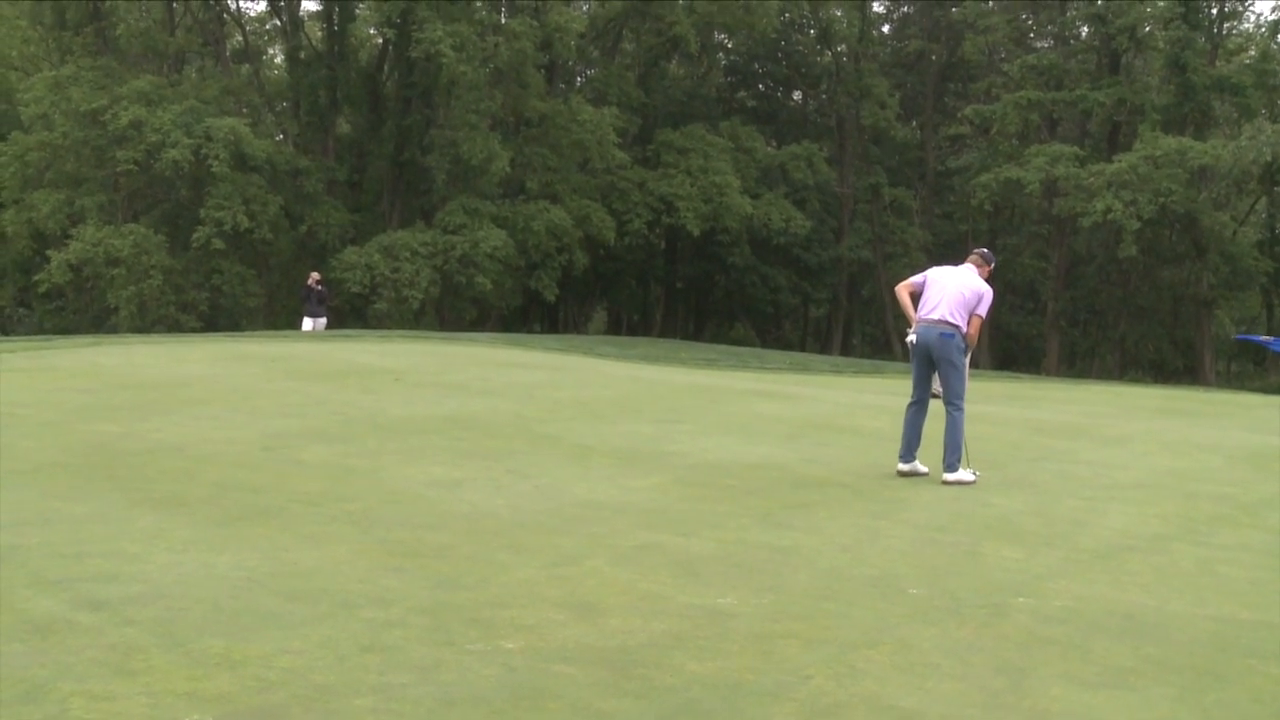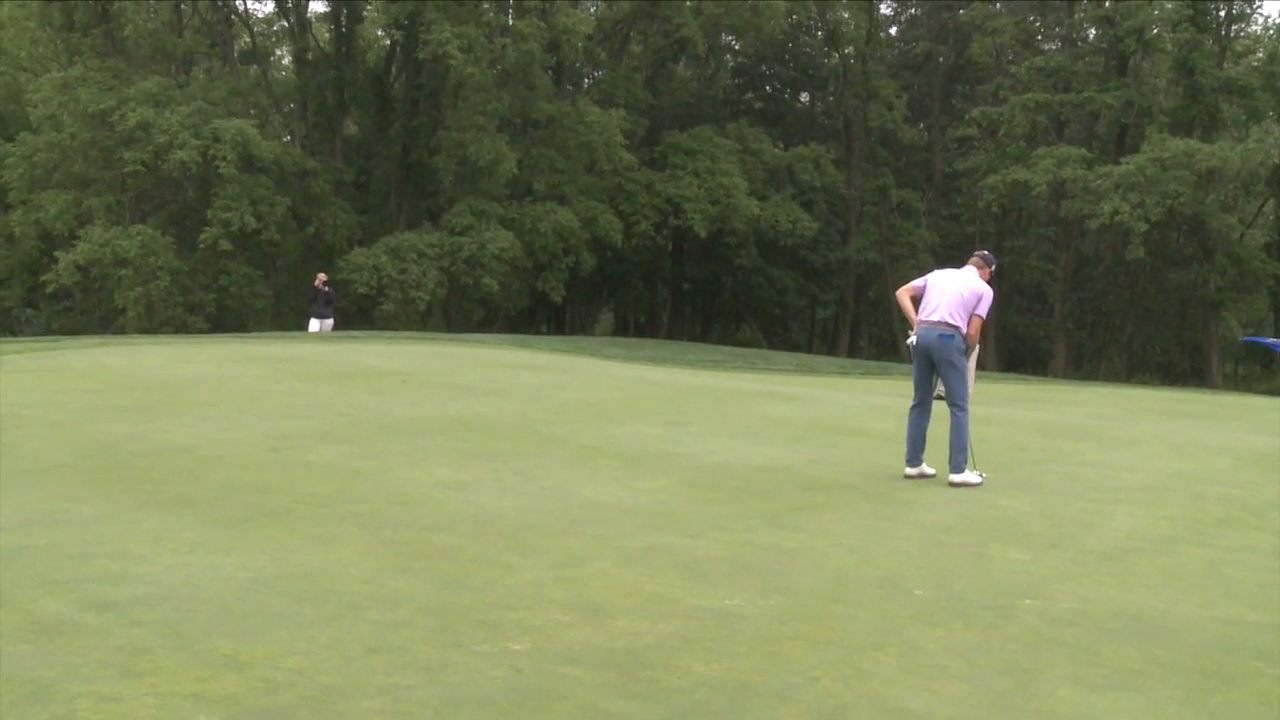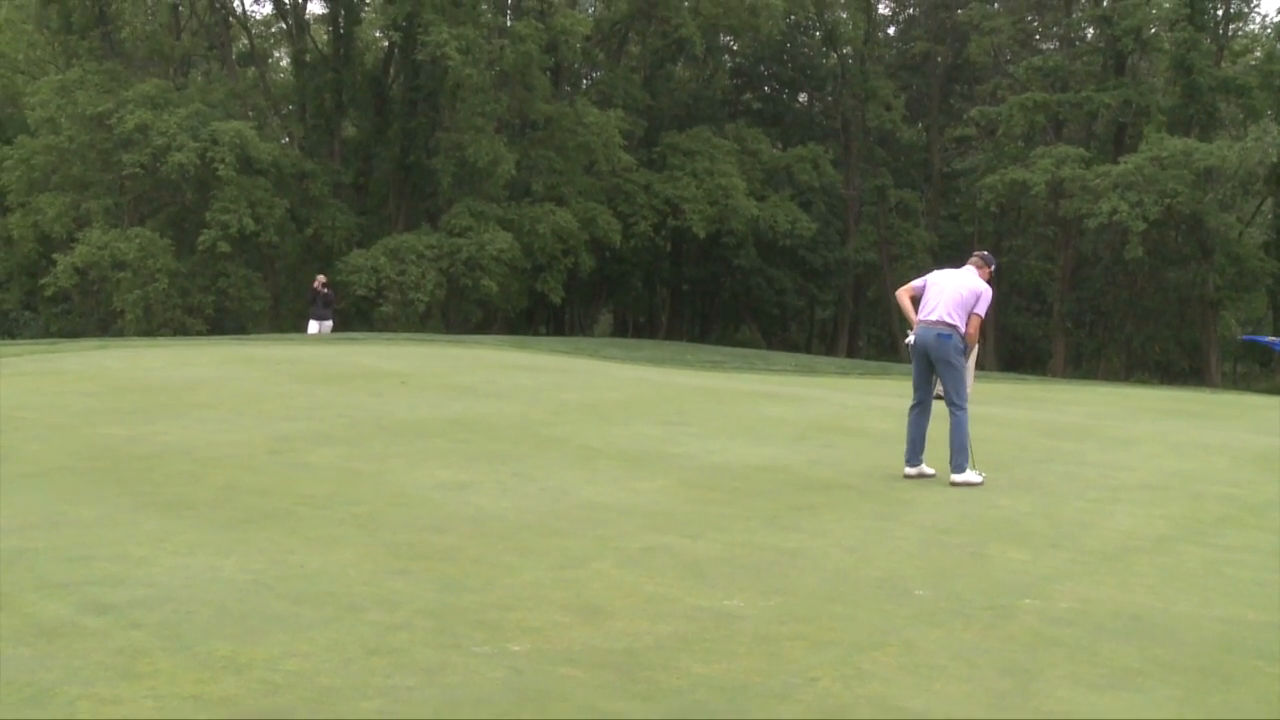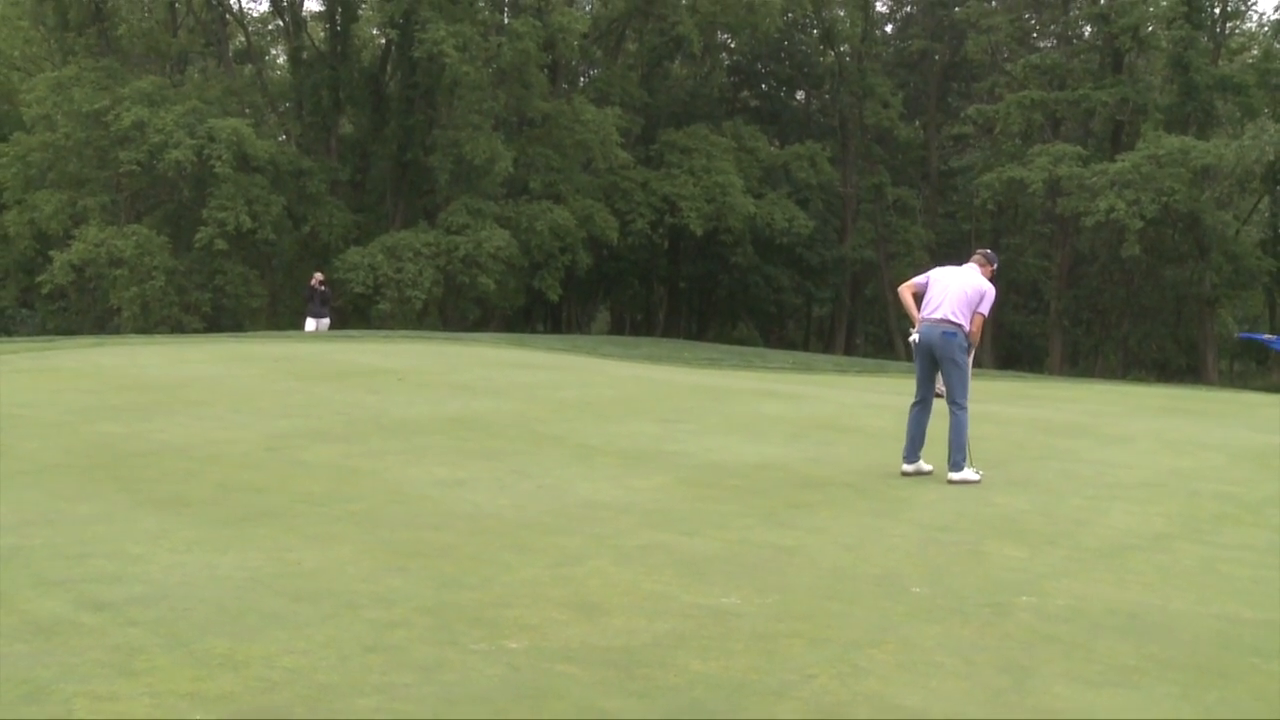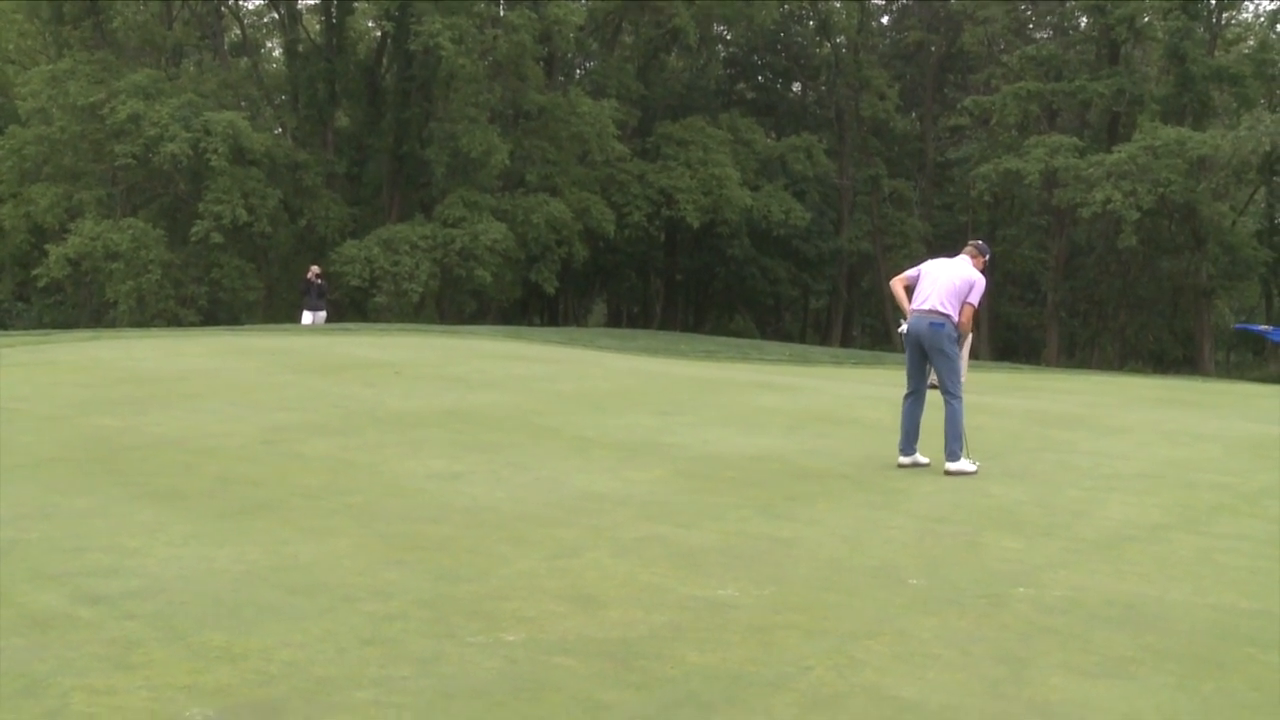
dt=0.3s
person 1, frame 1
left shoulder: (937, 271)
right shoulder: (984, 287)
left elbow: (901, 288)
right elbow: (972, 331)
left wrist: (915, 322)
right wrist: (964, 355)
left hip: (922, 333)
right hip: (948, 337)
left knee: (918, 399)
right knee: (954, 406)
left ankle: (907, 459)
right ankle: (951, 469)
person 1, frame 2
left shoulder: (939, 273)
right shoulder: (984, 288)
left elbow: (902, 293)
right elbow: (973, 332)
left wrist: (916, 324)
right wrist: (966, 356)
left hip: (923, 336)
right hip: (948, 339)
left knee: (921, 402)
right knee: (959, 407)
left ankle: (914, 463)
right ankle: (958, 470)
person 1, frame 3
left shoulder: (939, 273)
right shoulder: (983, 287)
left elbow: (902, 293)
right elbow: (971, 330)
left wrist: (916, 324)
right wrist: (966, 356)
left hip: (921, 335)
right hip: (947, 338)
left knee: (920, 401)
right knee: (958, 407)
left ankle: (913, 463)
right ankle: (959, 470)
person 1, frame 4
left shoulder: (941, 271)
right shoulder: (986, 286)
left elbow: (904, 289)
right elbow: (975, 329)
left wrist: (918, 322)
right wrist: (968, 353)
left hip: (925, 333)
right hip: (951, 337)
left knee: (922, 399)
right knee: (958, 405)
left ankle: (911, 460)
right ankle: (957, 468)
person 1, frame 5
left shoulder: (933, 263)
right shoulder: (976, 277)
left elbow: (896, 283)
right elbow: (964, 319)
left wrist: (910, 314)
right wrist: (959, 344)
left hip: (914, 325)
right hip: (940, 328)
left knee: (914, 391)
right knee: (952, 395)
left ankle: (907, 452)
right ankle: (954, 458)
